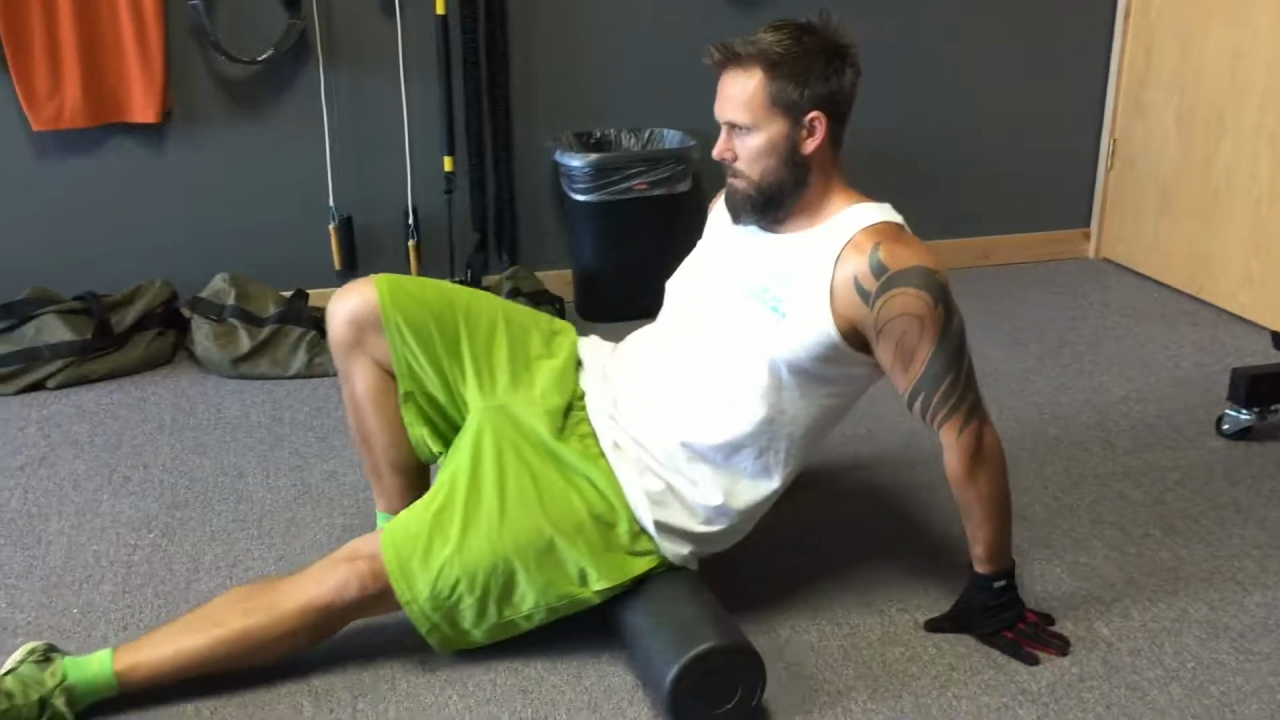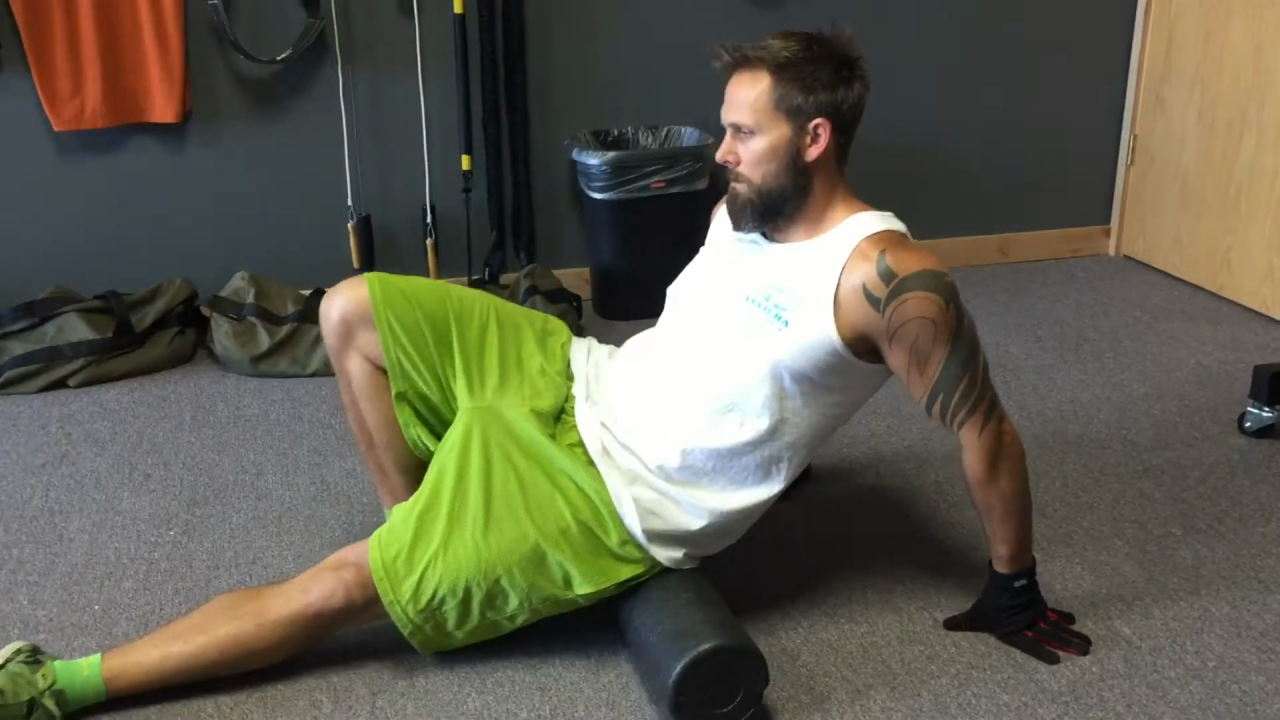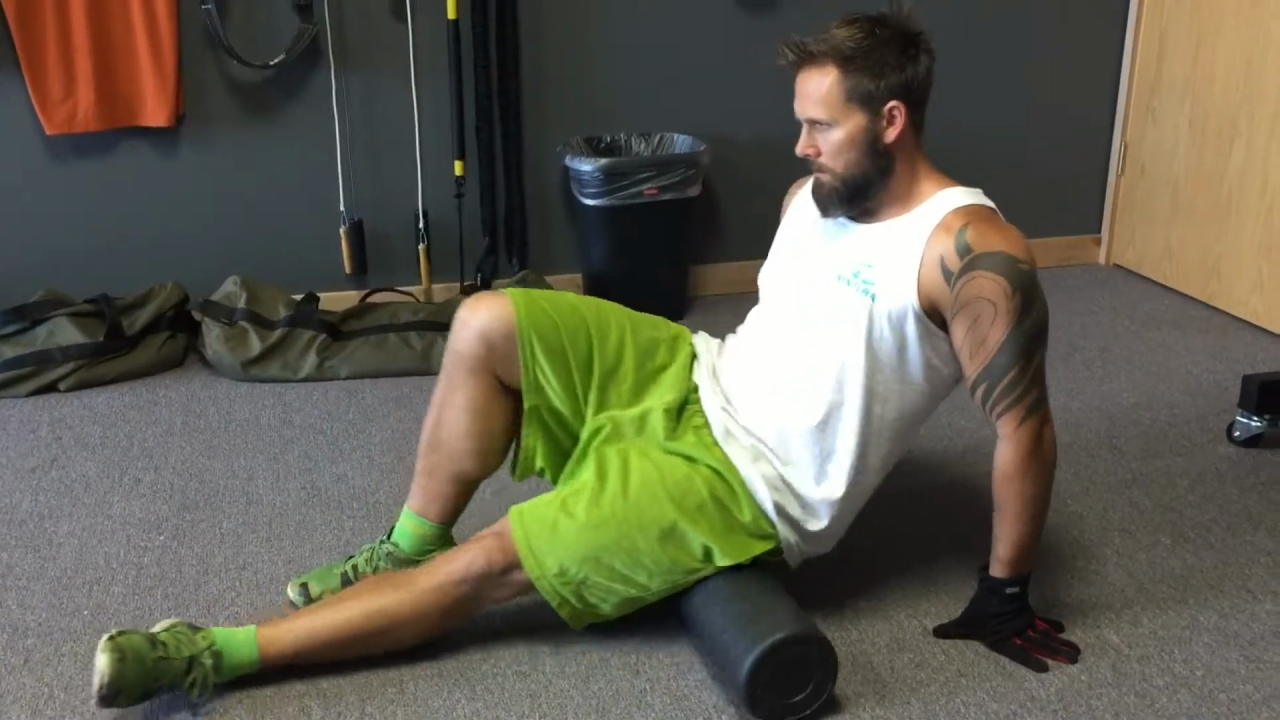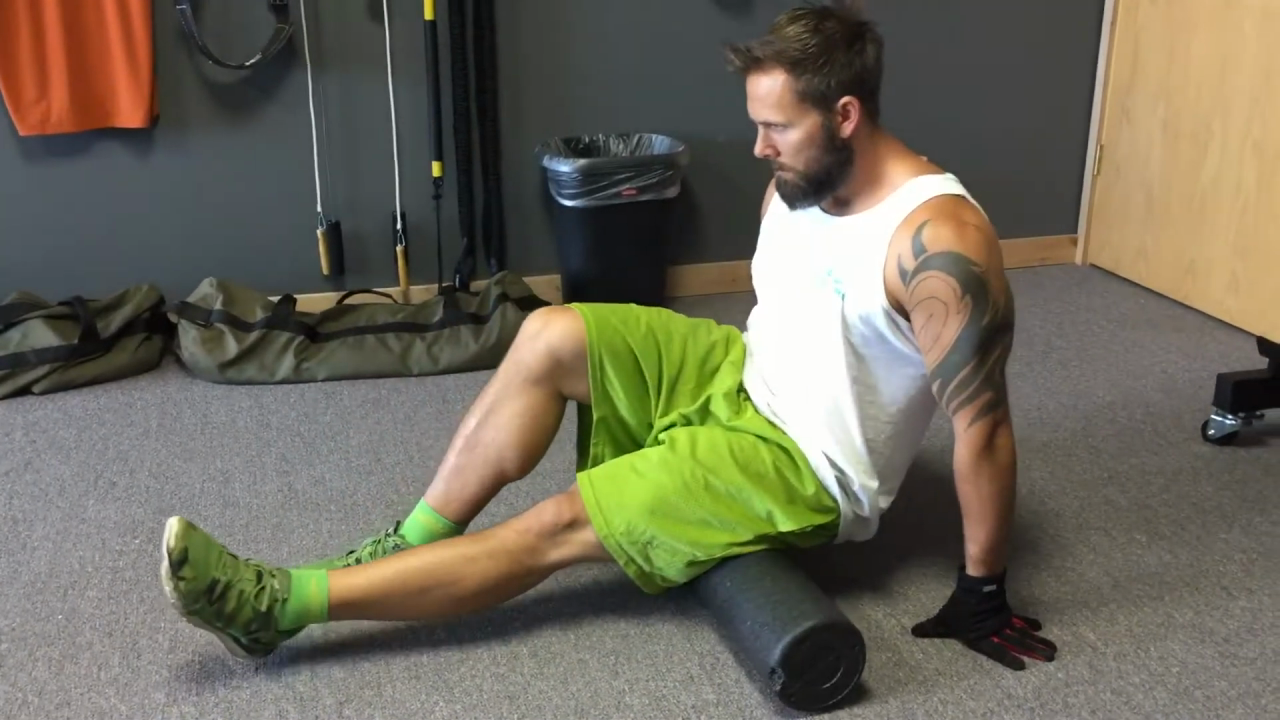
dt=0.7s
person 1, frame 1
left shoulder: (878, 267)
right shoulder: (742, 201)
left elbow: (966, 432)
left wrist: (993, 591)
left hip: (623, 494)
right hip: (583, 385)
left knee: (348, 582)
right knee: (362, 313)
right ankle: (412, 533)
person 1, frame 2
left shoulder: (882, 275)
right shoulder: (743, 209)
left elbow: (986, 434)
left wrist: (1014, 589)
left hip: (613, 499)
right hip: (576, 386)
left knee: (343, 585)
right knee: (354, 310)
right ankle: (422, 528)
person 1, frame 3
left shoulder: (969, 249)
right shoulder: (814, 197)
left elbow: (1024, 428)
left wrist: (1004, 595)
left hip: (748, 485)
right hip: (700, 383)
left knee: (492, 562)
right knee: (489, 323)
left ankle: (218, 654)
right ankle: (406, 550)
person 1, frame 4
left shoulder: (935, 241)
right shoulder: (798, 183)
left elbow: (982, 428)
left wrist: (982, 596)
left hip: (806, 469)
right hip: (744, 378)
left knee: (560, 526)
right knee: (552, 339)
left ankle: (285, 602)
right ankle: (415, 542)
